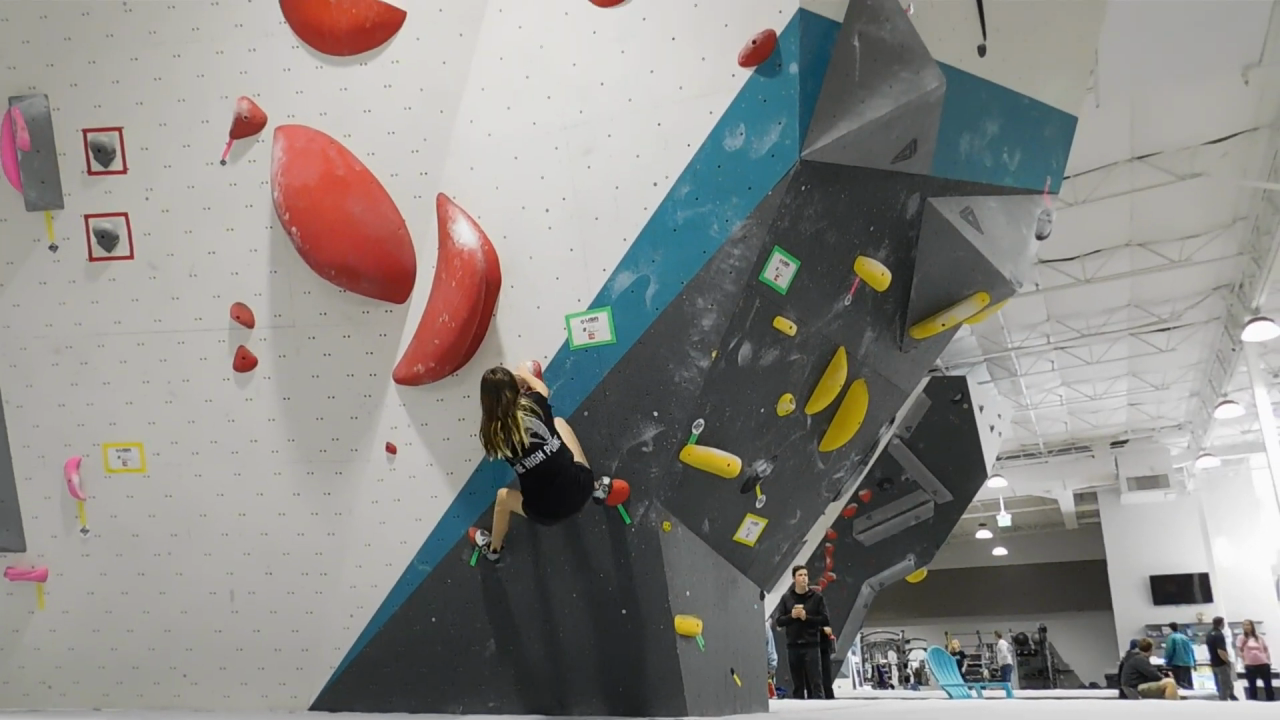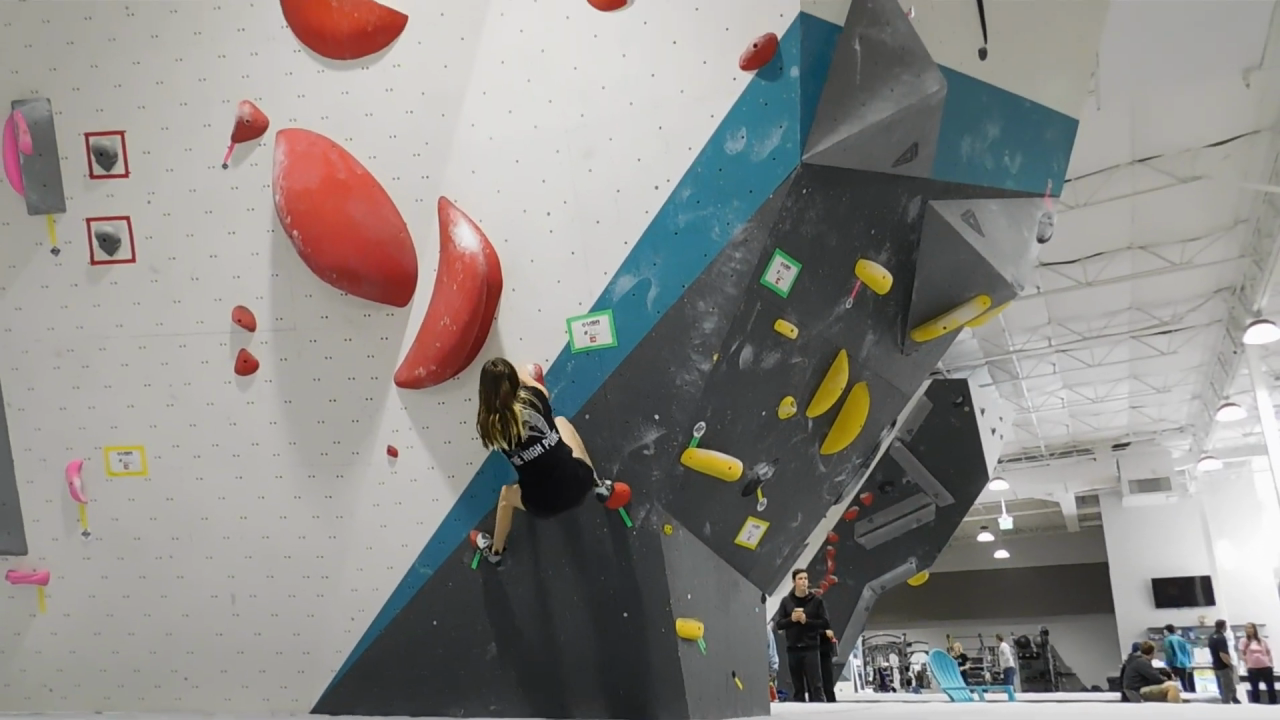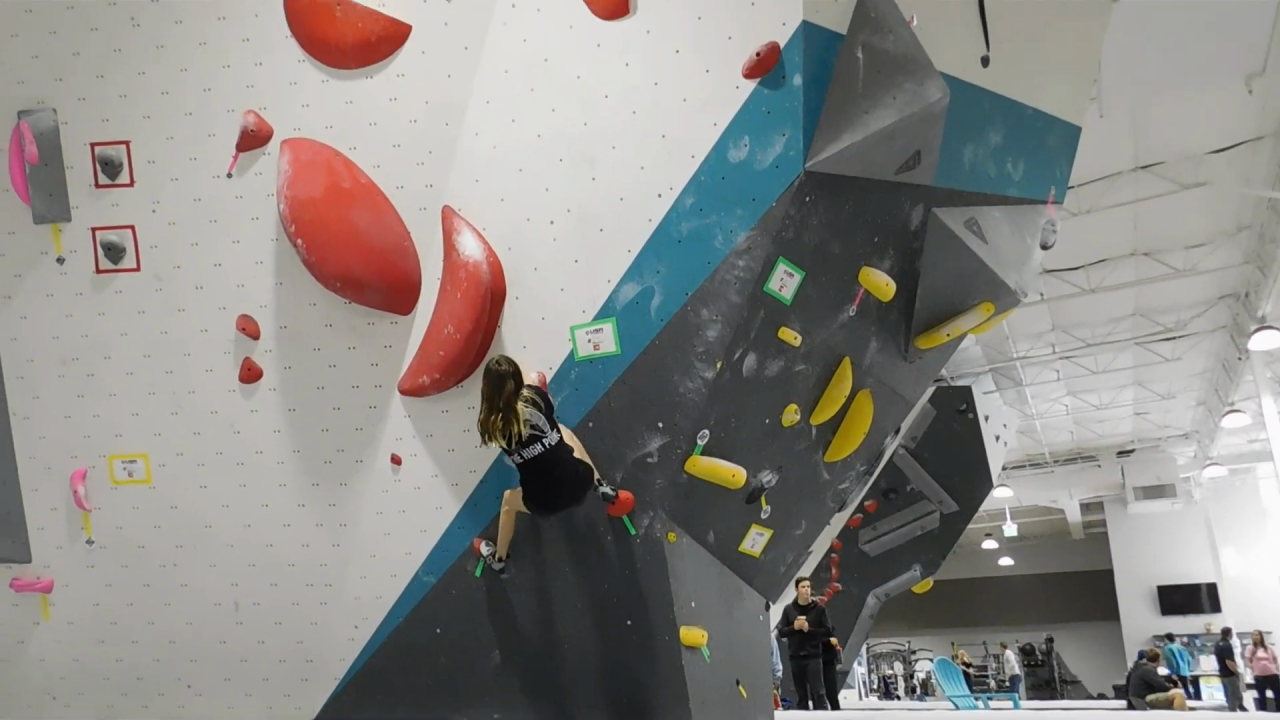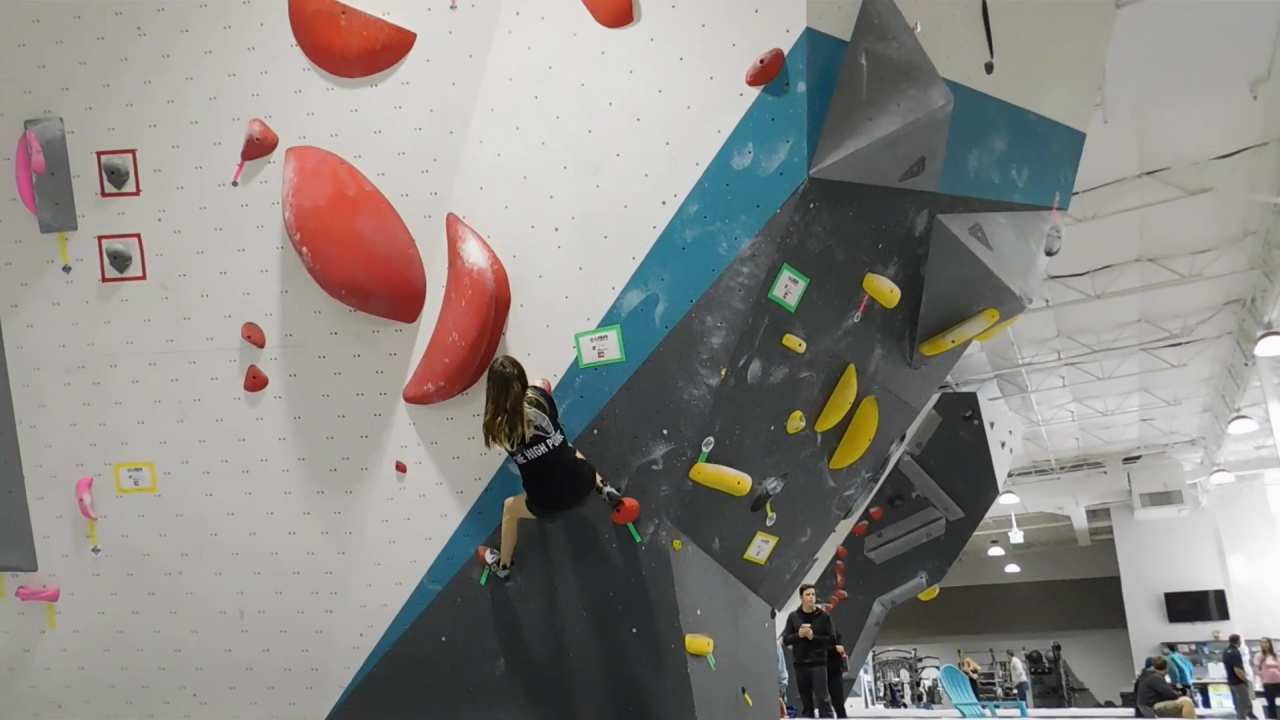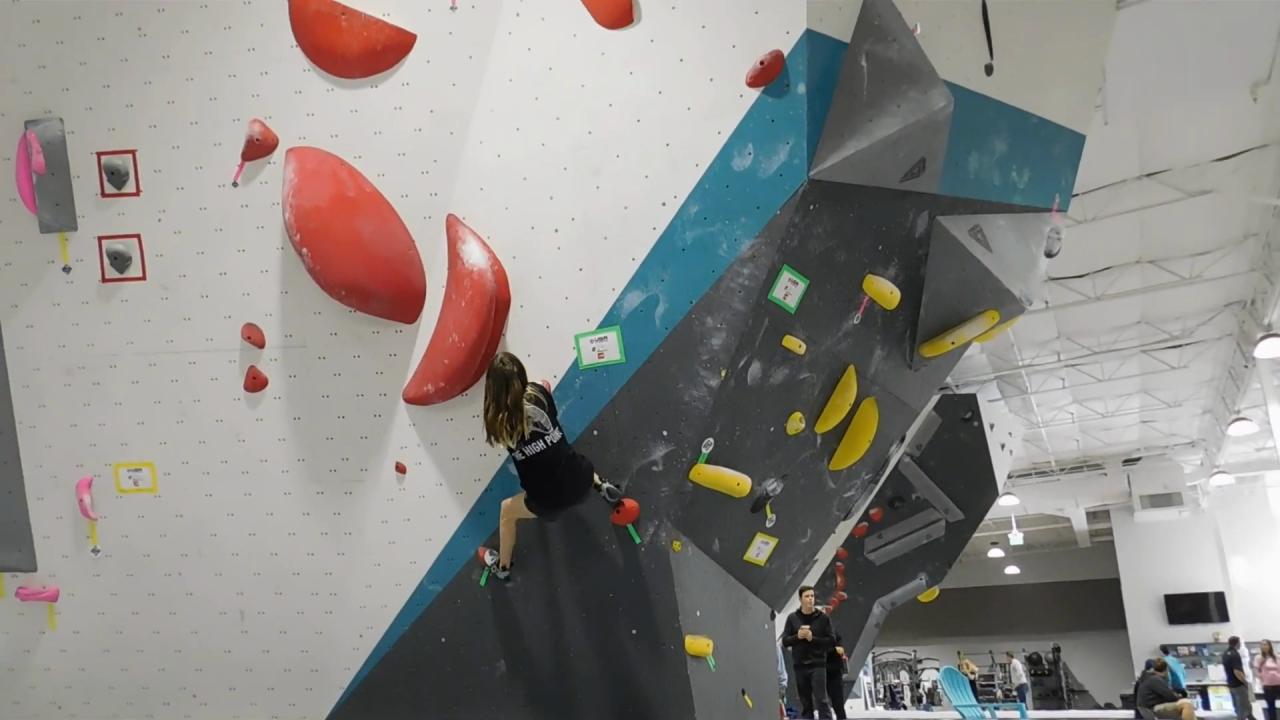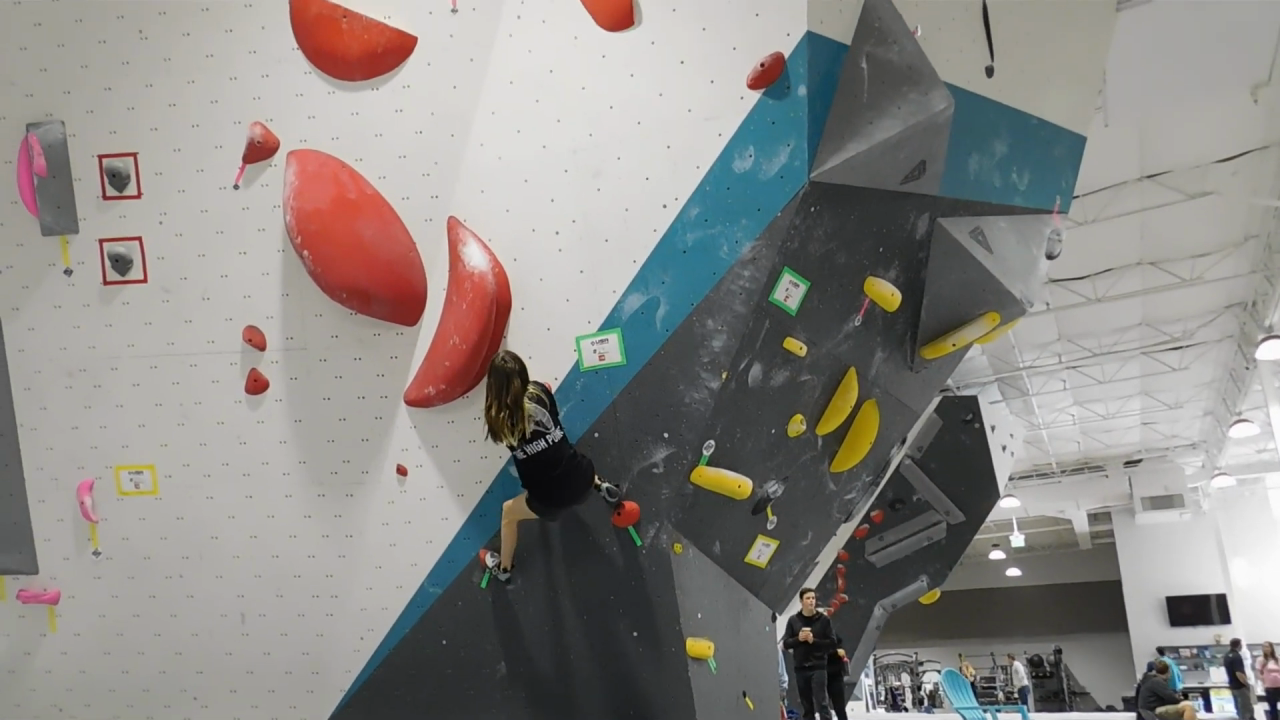
dt=0.1s
person 1, frame 1
left shoulder: (491, 432)
right shoulder: (532, 403)
right elbow: (543, 388)
right wrist: (525, 375)
left hip: (545, 510)
right hip: (578, 485)
left knee: (503, 498)
left ankle: (493, 549)
right ankle: (595, 487)
person 1, frame 2
left shoulder: (489, 424)
right shoulder: (531, 397)
right wrist: (525, 377)
left hip: (544, 504)
right hip: (579, 482)
left knee: (506, 494)
right knee: (561, 422)
left ankle: (495, 551)
right ankle: (598, 485)
person 1, frame 3
left shoulder: (490, 422)
right shoulder: (534, 395)
left hip: (545, 502)
right hip: (580, 481)
left knee: (508, 501)
left ankle: (498, 558)
right ankle: (600, 486)
person 1, frame 4
left shoulder: (495, 424)
right shoulder: (537, 396)
left hip: (548, 503)
right hip: (582, 482)
left knee: (510, 508)
left ankle: (502, 565)
right ankle: (603, 487)
person 1, frame 5
left shoulder: (494, 419)
right shoulder: (537, 393)
left hip: (548, 500)
right hip: (581, 477)
left knee: (507, 511)
left ankle: (502, 566)
right ankle: (601, 485)
person 1, frame 6
left shoulder: (496, 418)
right shoulder: (539, 392)
left hip: (550, 499)
right hip: (581, 477)
left knee: (509, 512)
left ankle: (503, 568)
right ankle: (602, 486)
